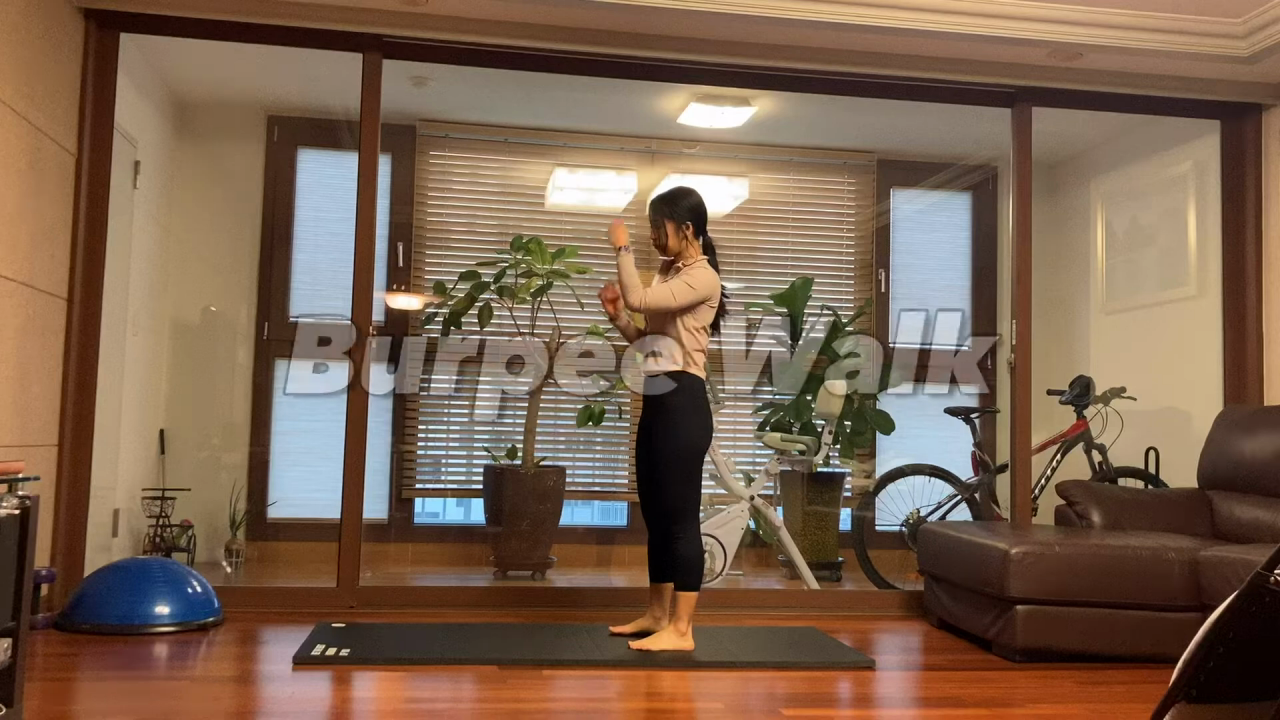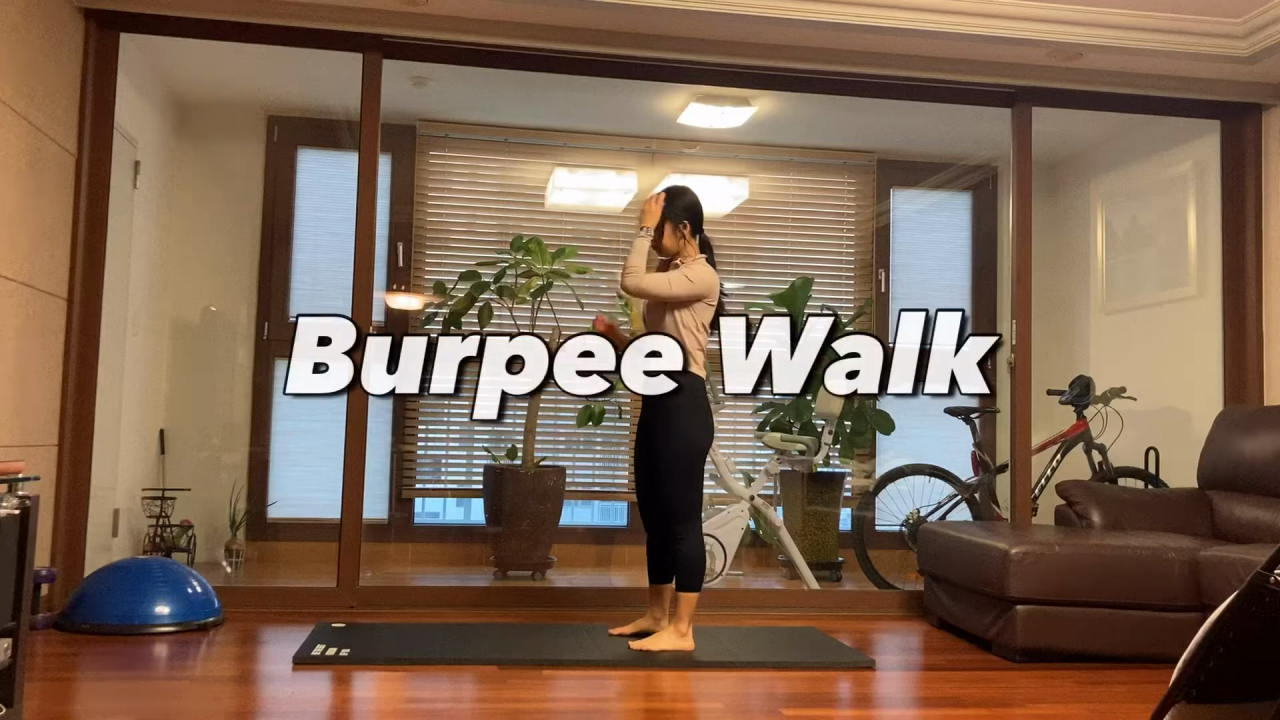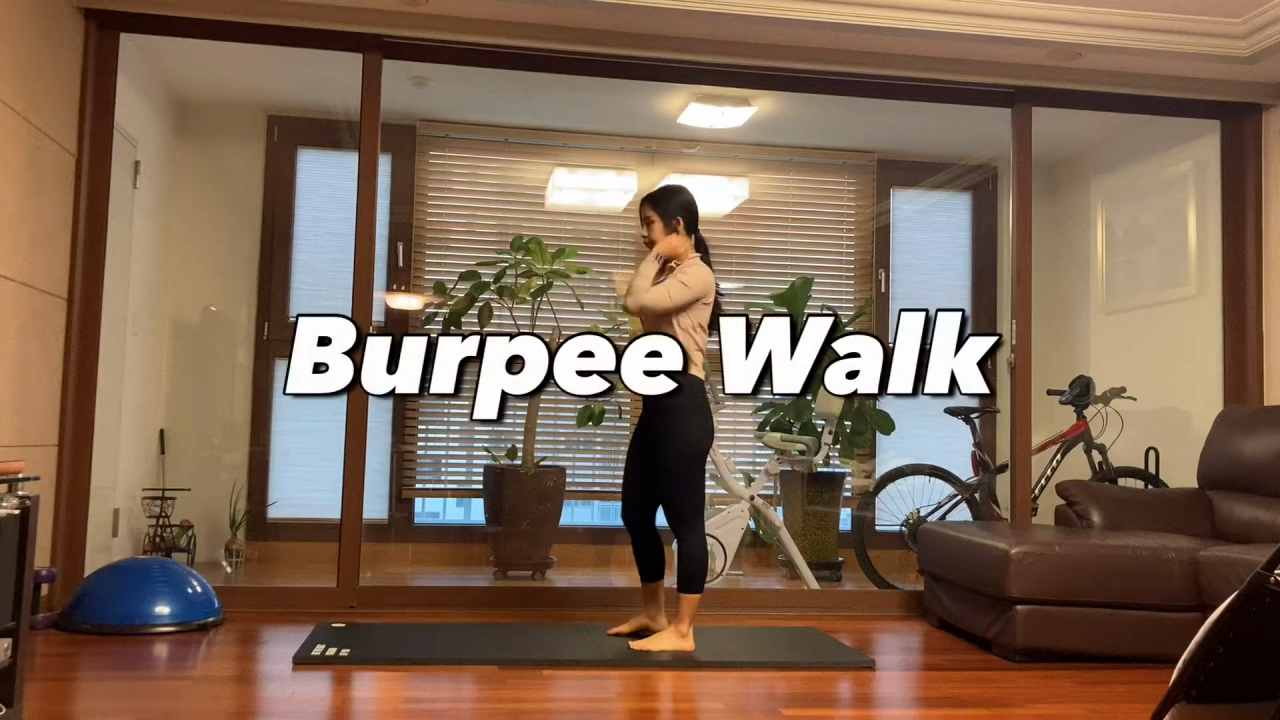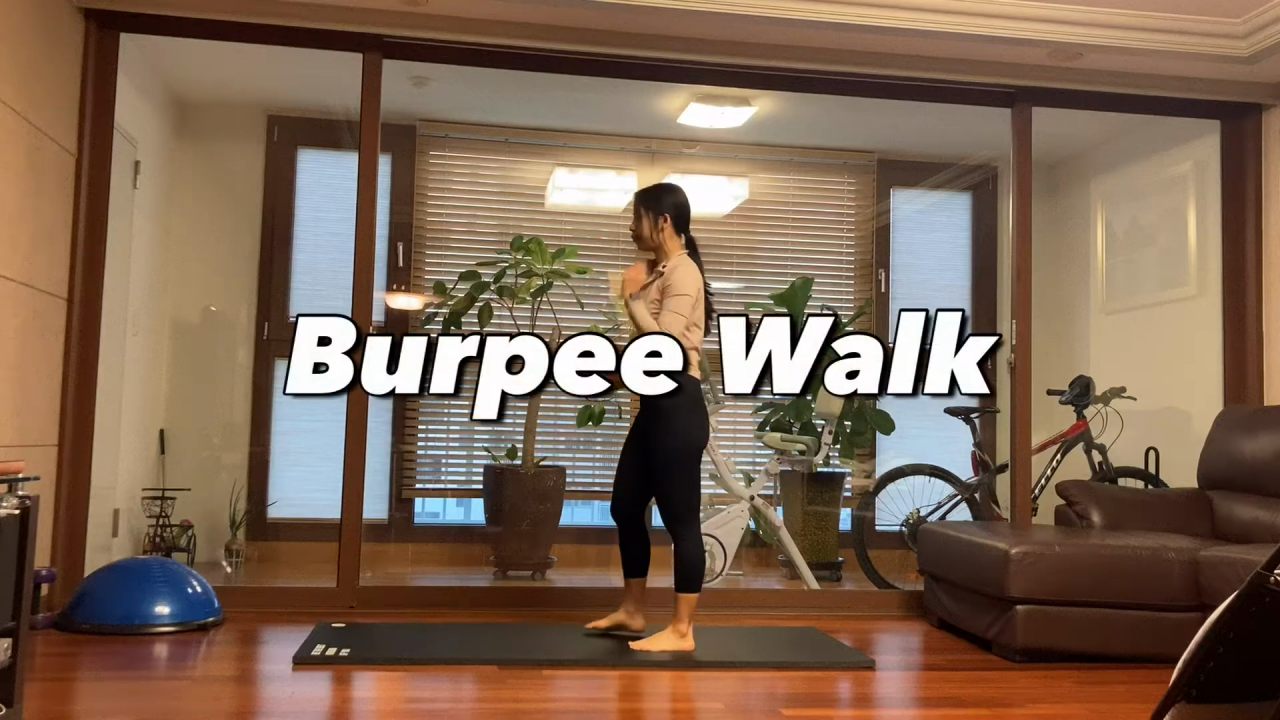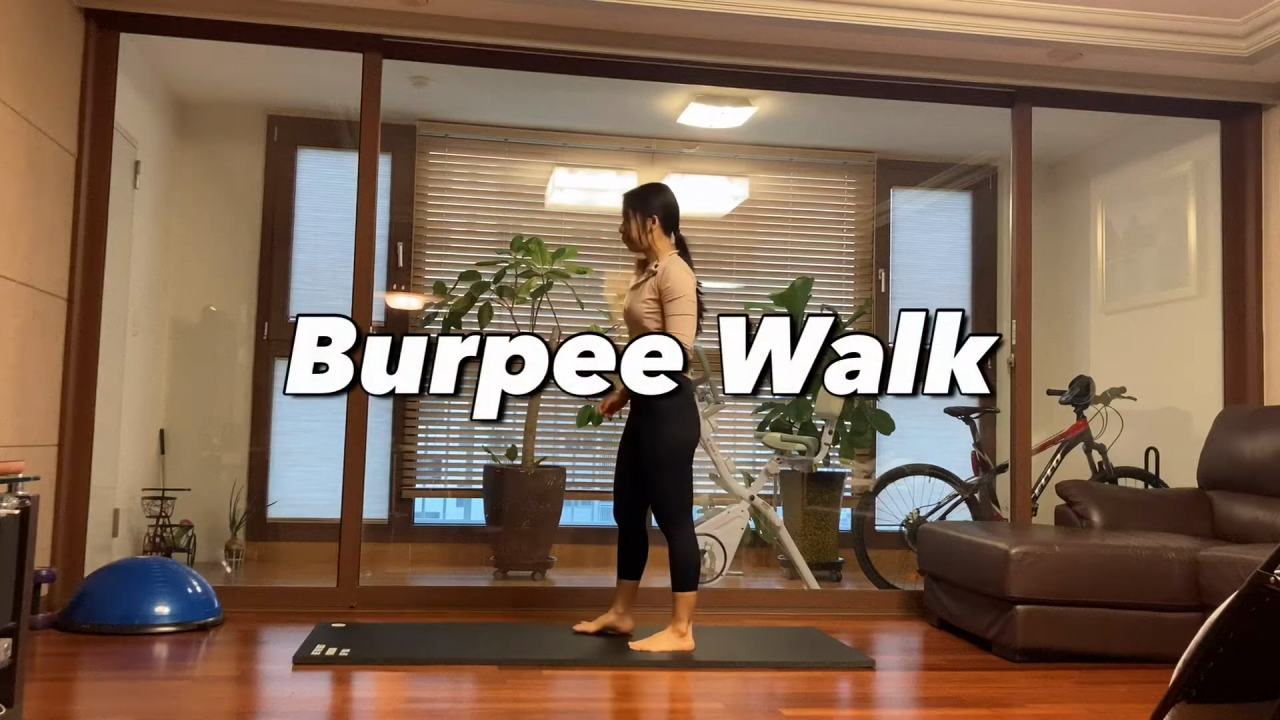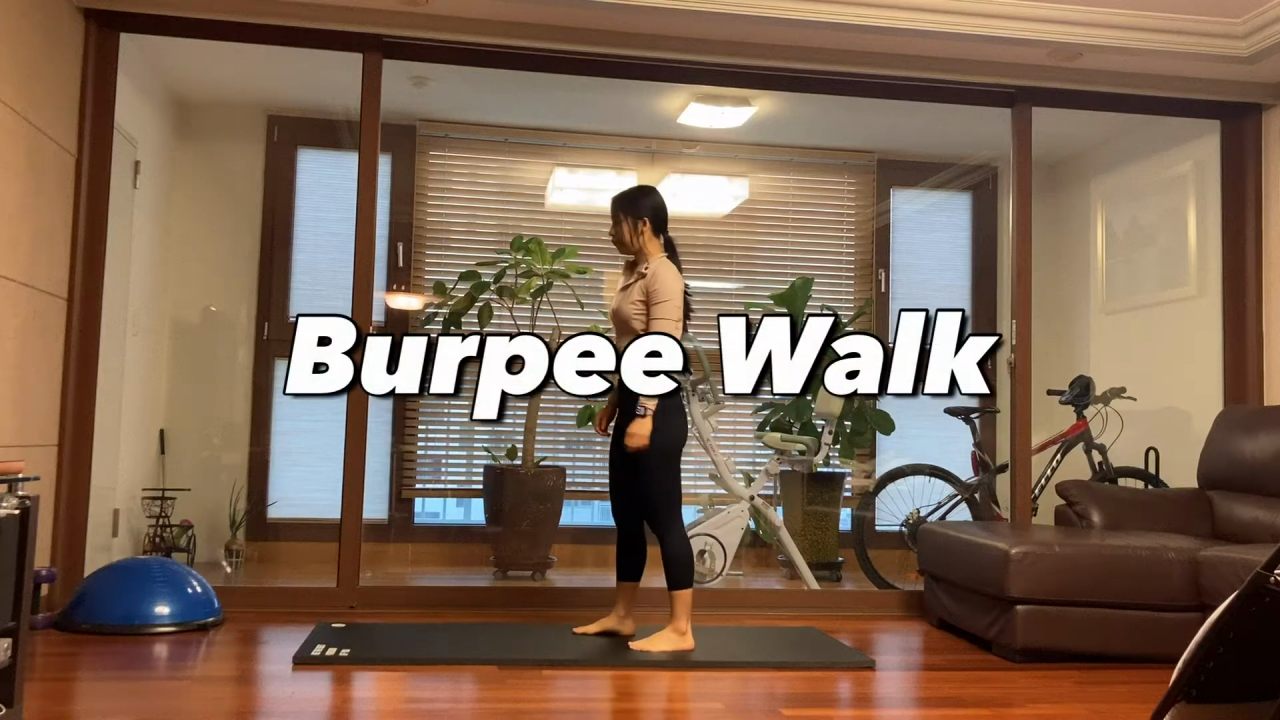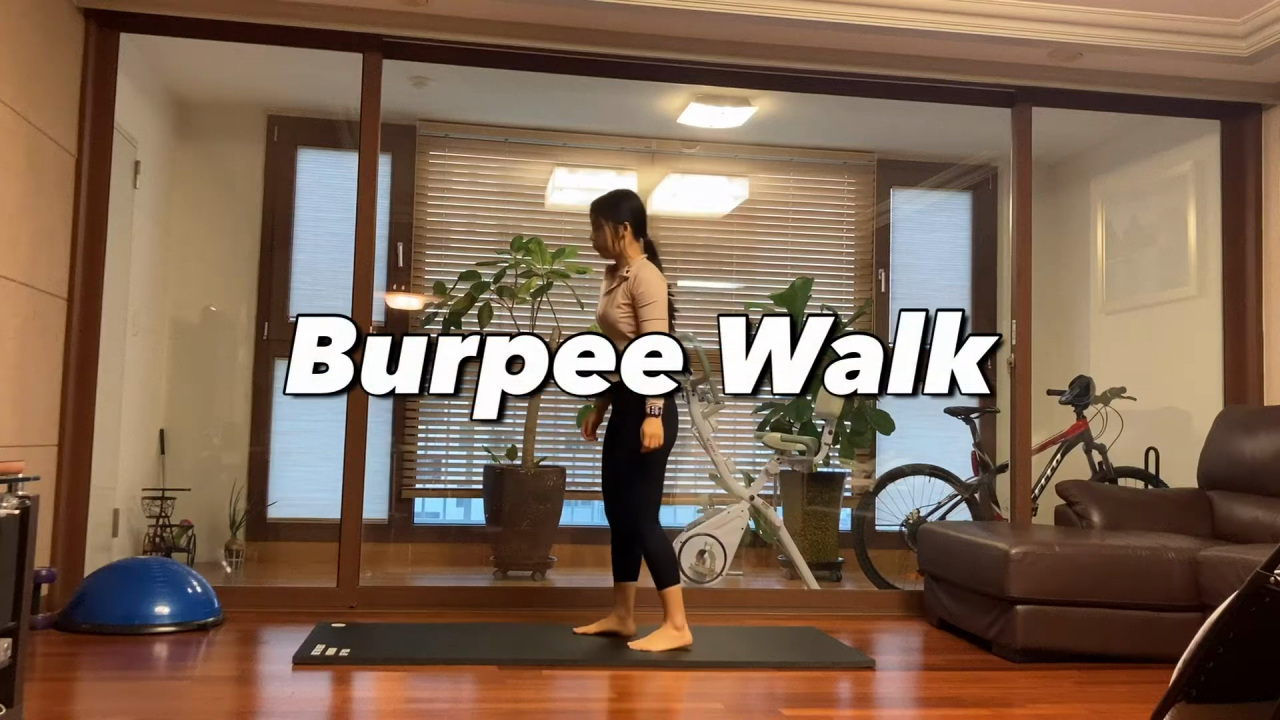
dt=0.2s
person 1, frame 1
left shoulder: (702, 278)
right shoulder: (670, 273)
left elbow: (639, 299)
left wrist: (622, 249)
right wrist: (616, 314)
left hip: (683, 404)
right hip: (657, 402)
left knee: (680, 517)
right knee: (656, 515)
left ankle: (681, 628)
right ankle: (657, 615)
person 1, frame 2
left shoulder: (701, 275)
right shoulder: (670, 275)
left elbow: (631, 283)
left wrist: (643, 230)
right wrist: (619, 338)
left hip: (683, 403)
right hip: (656, 402)
left knee: (681, 518)
right knee: (654, 517)
left ankle: (681, 629)
right ankle: (657, 615)
person 1, frame 3
left shoulder: (696, 275)
right shoulder: (669, 275)
left elbow: (634, 301)
left wrist: (655, 255)
left hip: (683, 406)
right hip: (656, 404)
left knee: (685, 519)
right knee: (635, 513)
left ankle: (682, 630)
right ankle: (653, 613)
person 1, frame 4
left shoulder: (683, 274)
right shoulder: (658, 273)
left elbow: (665, 341)
left wrist: (632, 297)
left hip: (678, 406)
right hip: (653, 405)
left knee: (680, 519)
right knee: (625, 508)
left ankle: (681, 630)
right ankle: (631, 609)
person 1, frame 5
left shoulder: (676, 273)
right shoulder: (647, 271)
left elbow: (678, 351)
right wrist: (622, 390)
left hip: (670, 408)
right hip: (644, 407)
left knee: (674, 519)
right knee: (628, 513)
left ankle: (680, 630)
right ankle: (621, 613)
person 1, frame 6
left shoulder: (663, 275)
right shoulder: (634, 274)
left wrist: (644, 415)
right wrist: (614, 405)
left hip: (654, 411)
right hip: (631, 405)
left knee: (663, 518)
right knee: (626, 515)
left ankle: (680, 629)
right ankle: (622, 616)
person 1, frame 7
left shoulder: (646, 278)
right shoulder: (615, 278)
left wrist: (654, 415)
right wrist: (599, 407)
left hip: (645, 407)
right hip: (623, 406)
left knee: (641, 517)
right knee: (619, 515)
left ankle: (676, 625)
right ankle: (621, 616)
